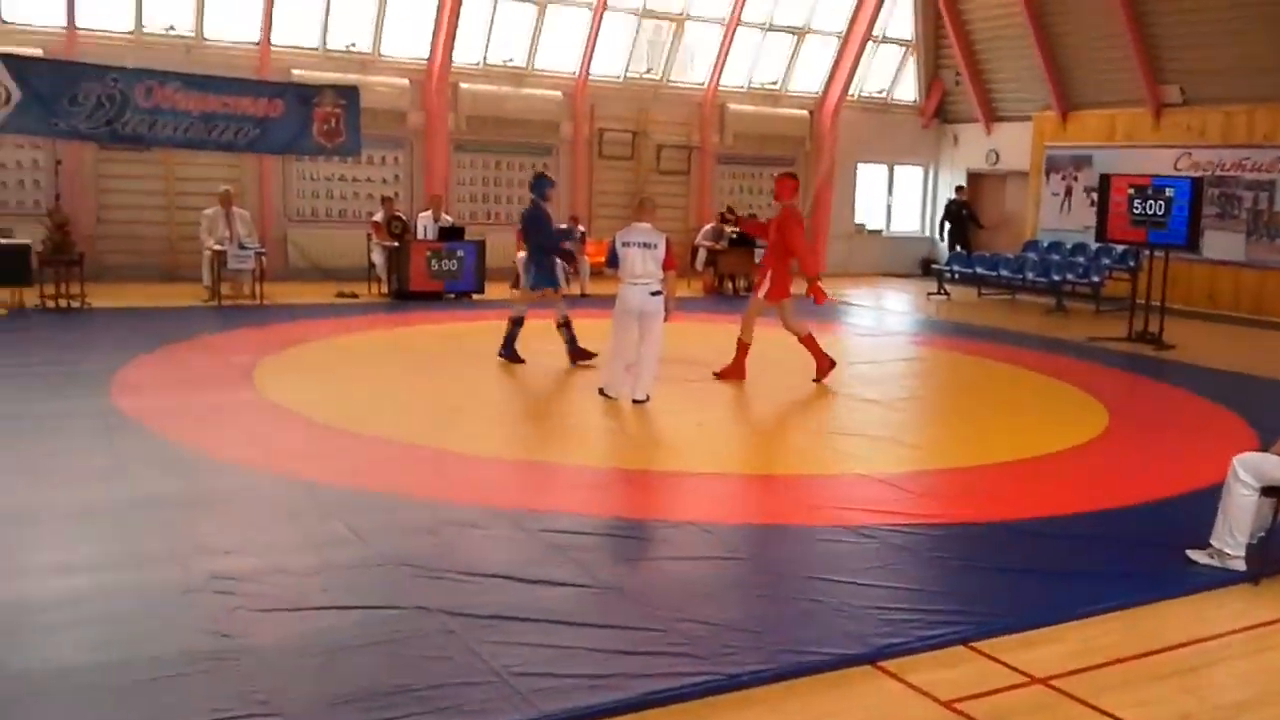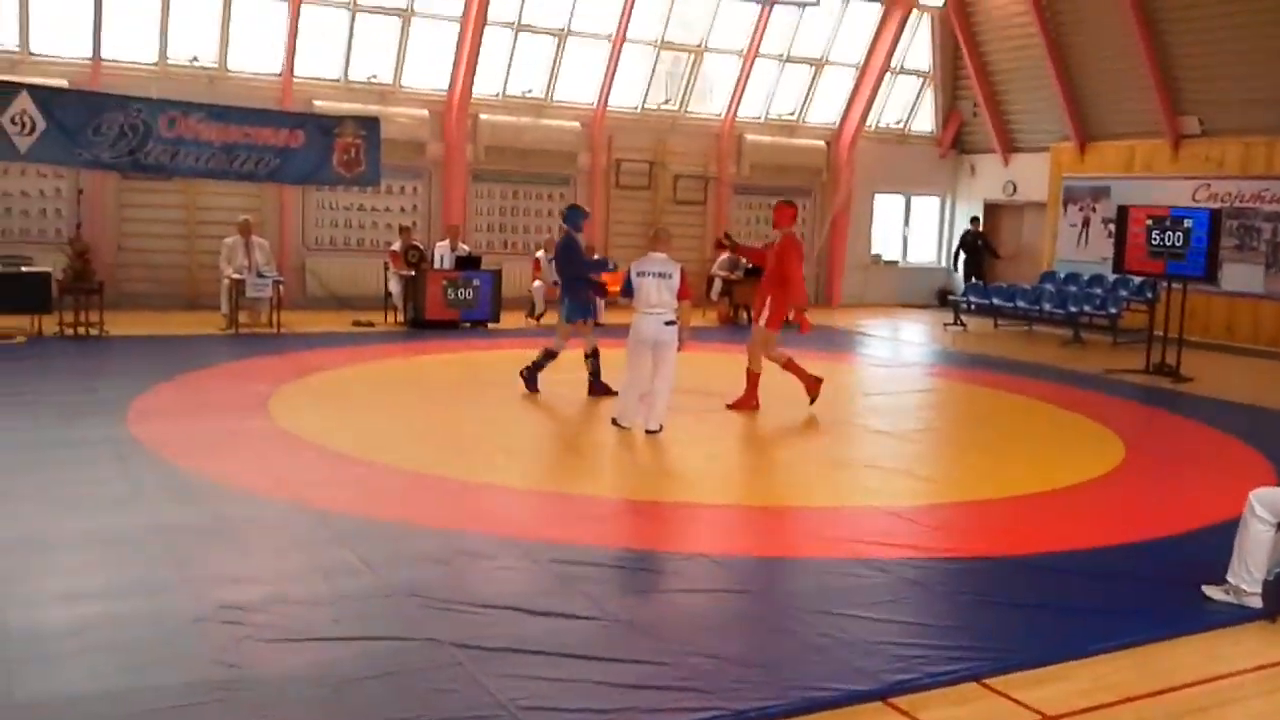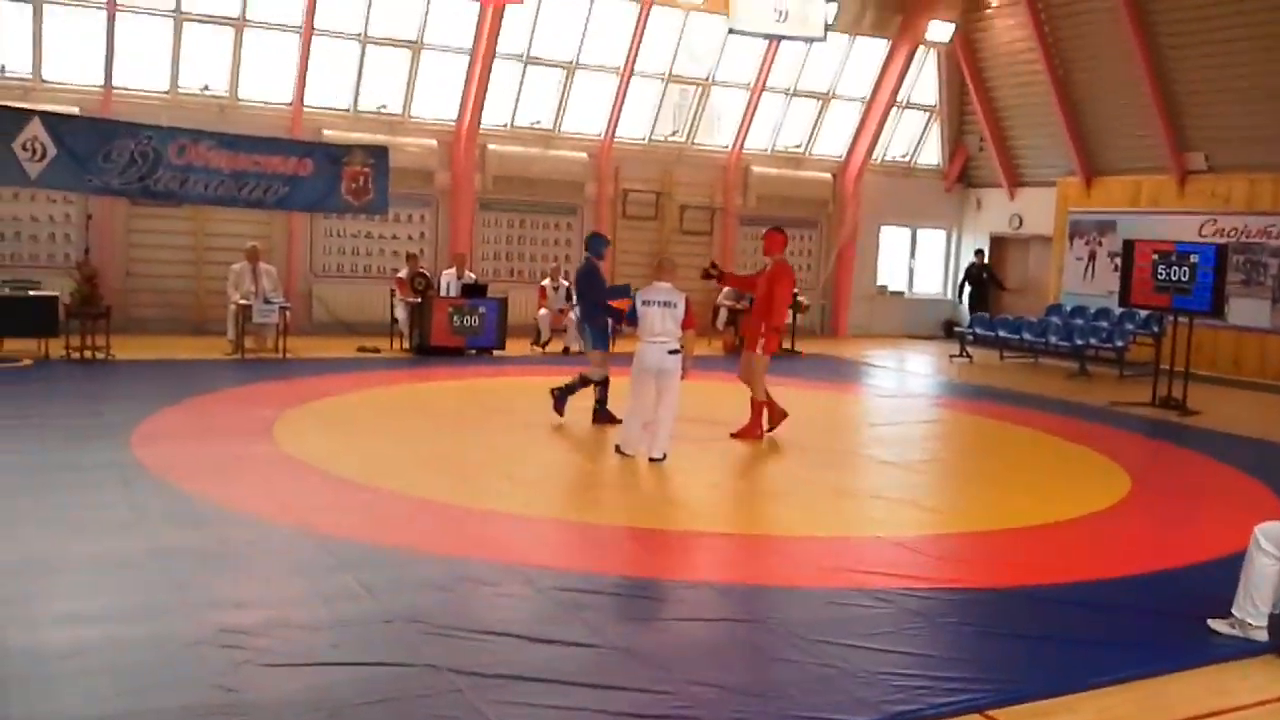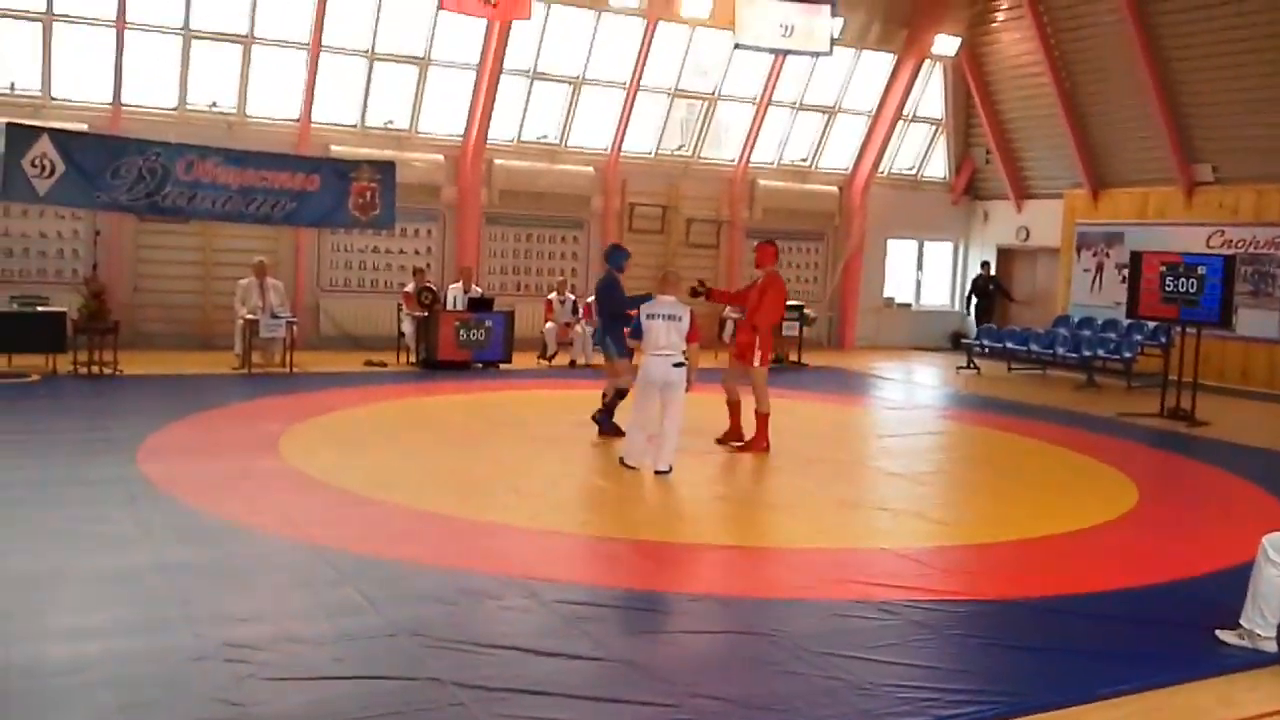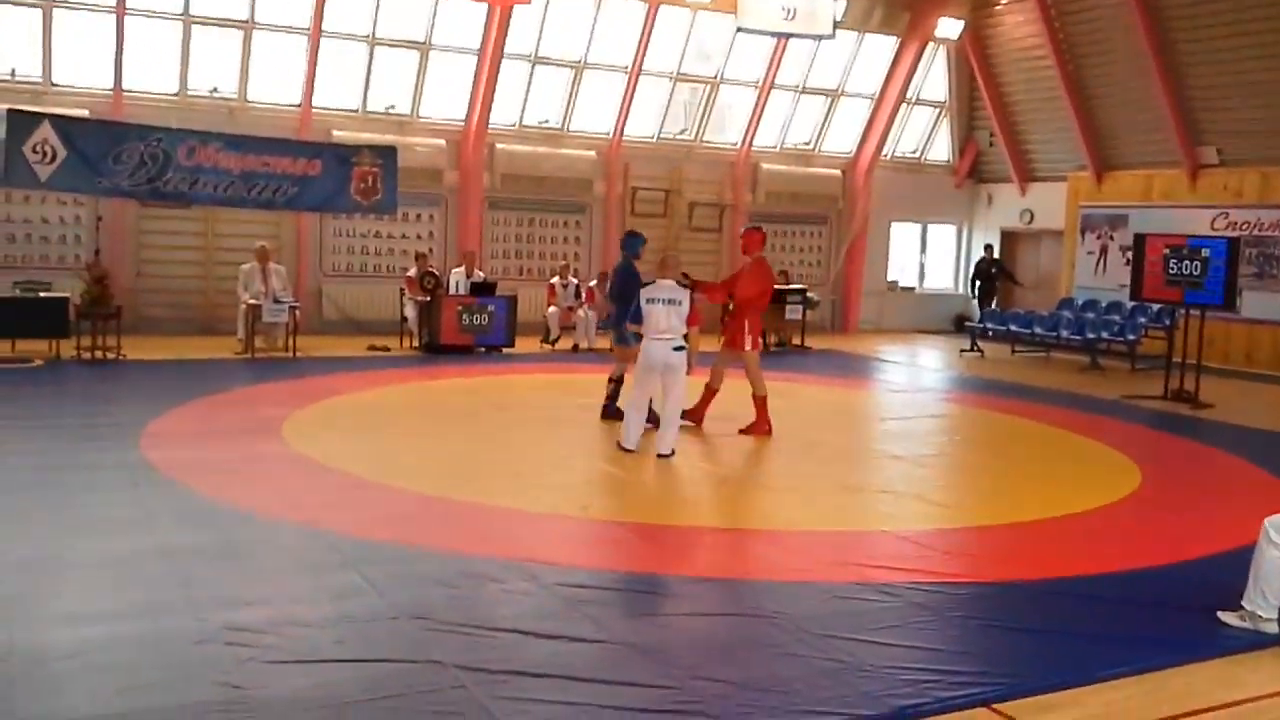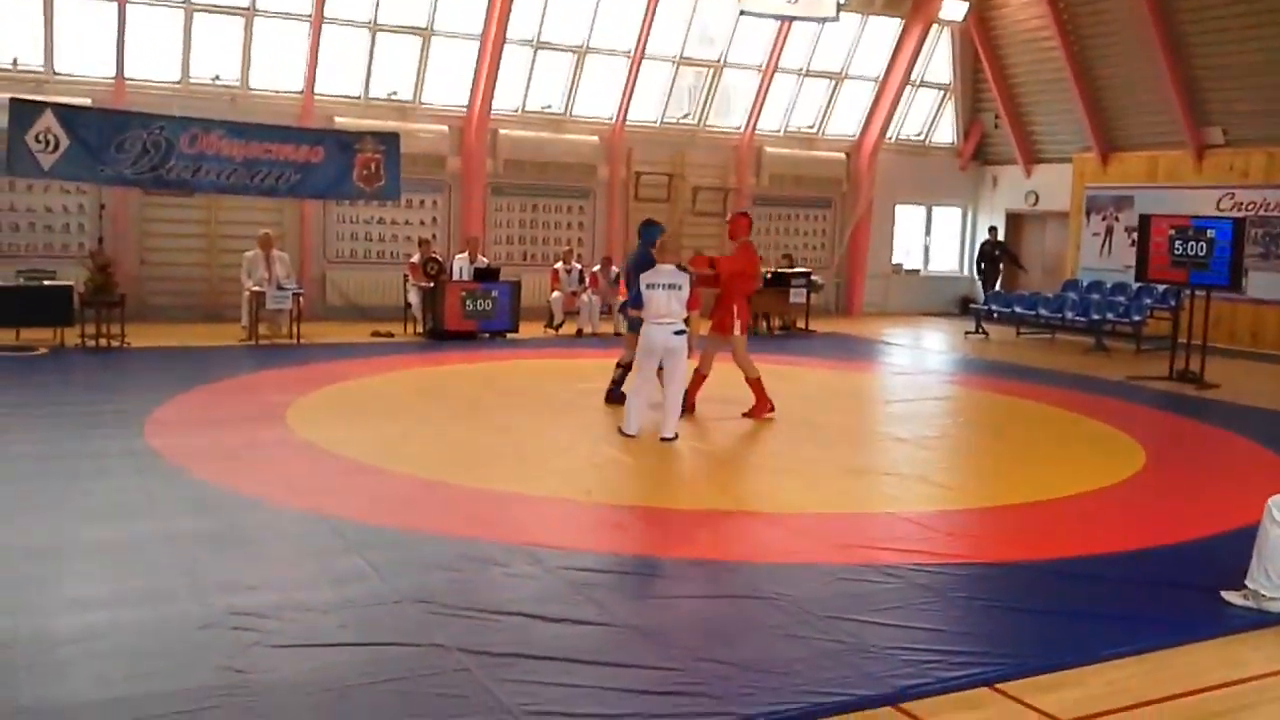
dt=0.1s
person 1, frame 1
left shoulder: (790, 217)
right shoulder: (783, 214)
left elbow: (801, 250)
right elbow: (764, 230)
left wrist: (813, 281)
right wrist: (739, 221)
left hip: (773, 276)
right hip: (775, 275)
left knee: (748, 319)
right knee: (790, 322)
left ankle: (737, 368)
right ankle: (822, 361)
person 1, frame 2
left shoulder: (789, 245)
right shoulder: (780, 242)
left elbow: (796, 279)
right elbow: (760, 256)
left wrist: (800, 310)
right wrist: (734, 247)
left hip: (772, 304)
right hip: (771, 302)
left knee: (754, 349)
right knee: (768, 350)
left ankle: (750, 398)
right ankle: (809, 381)
person 1, frame 3
left shoulder: (783, 270)
right shoulder: (769, 268)
left elbow: (781, 303)
right elbow: (747, 282)
left wrist: (775, 331)
right wrist: (720, 275)
left hip: (765, 330)
right hip: (757, 329)
left knee: (756, 378)
right knee: (746, 374)
left ankle: (755, 427)
right ankle: (775, 411)
person 1, frame 4
left shoulder: (774, 282)
right shoulder: (760, 280)
left elbow: (767, 312)
right elbow: (736, 297)
left wrist: (750, 329)
right wrist: (707, 293)
left hip: (758, 342)
right hip: (747, 341)
left knee: (759, 390)
right knee: (728, 383)
left ankle: (761, 439)
right ankle: (735, 430)
person 1, frame 5
left shoulder: (760, 267)
right shoulder: (749, 266)
left elbow: (748, 289)
right elbow: (726, 284)
left wrist: (728, 294)
right wrist: (695, 285)
left hip: (748, 326)
right hip: (736, 325)
left knee: (753, 374)
right knee: (717, 369)
left ankle: (762, 422)
right ankle: (698, 412)
person 1, frame 6
left shoulder: (745, 251)
right shoulder: (739, 250)
left elbow: (729, 265)
right elbow: (719, 276)
left wrist: (709, 262)
left hip: (734, 311)
right hip: (724, 310)
left knee: (741, 358)
right knee: (706, 355)
left ankle: (763, 403)
right ankle: (688, 401)
person 2, frame 1
left shoulder: (621, 237)
right shoulder: (662, 239)
left elbow: (610, 269)
right elbow: (670, 274)
right wrist: (670, 301)
left hip: (628, 293)
right hip: (653, 296)
left knee: (621, 344)
right knee: (648, 348)
left ankle: (611, 389)
right ankle: (640, 393)
person 2, frame 2
left shoulder: (636, 266)
right shoulder: (677, 269)
left elbow: (625, 298)
right elbow: (685, 304)
right wrist: (684, 331)
left hip: (642, 323)
right hip: (667, 325)
left knee: (635, 374)
right knee: (662, 378)
left ankle: (624, 418)
right ankle: (653, 423)
person 2, frame 3
left shoulder: (640, 295)
right shoulder: (681, 298)
left elbow: (629, 327)
right elbow: (689, 333)
right wrist: (687, 360)
left hip: (645, 351)
right hip: (670, 354)
left knee: (638, 403)
right knee: (666, 406)
left ankle: (627, 446)
right ankle: (656, 451)
person 2, frame 4
left shoulder: (645, 309)
right shoulder: (686, 312)
left elbow: (632, 341)
right elbow: (693, 346)
right wrist: (692, 373)
left hip: (650, 365)
right hip: (675, 367)
left knee: (642, 415)
right knee: (671, 419)
left ankle: (631, 458)
right ankle: (662, 464)
person 2, frame 5
left shoulder: (645, 293)
right shoulder: (686, 295)
left elbow: (633, 325)
right elbow: (693, 330)
right wrist: (692, 356)
left hip: (650, 348)
right hip: (676, 350)
left knee: (640, 398)
right knee: (672, 402)
left ankle: (628, 442)
right ankle: (665, 447)
person 2, frame 6
left shoulder: (644, 278)
right shoulder: (686, 279)
left elbow: (634, 310)
right elbow: (693, 314)
right wrist: (692, 340)
left hip: (651, 333)
right hip: (676, 334)
left knee: (641, 383)
right knee: (674, 387)
left ankle: (630, 427)
right ankle: (668, 431)
person 3, frame 1
left shoulder: (543, 212)
right shoulder: (531, 214)
right elbow: (537, 240)
right wrist: (565, 235)
left hip: (548, 264)
right hip: (536, 266)
left knee: (560, 306)
right knee: (523, 306)
left ankle: (573, 349)
right ankle: (507, 347)
person 3, frame 2
left shoulder: (575, 243)
right shoulder: (566, 244)
right elbow: (574, 270)
left wrist: (596, 286)
right wrist: (602, 264)
left hip: (581, 296)
right hip: (571, 297)
left knee: (590, 339)
right knee: (562, 339)
left ankle: (595, 382)
right ankle: (531, 372)
person 3, frame 3
left shoulder: (594, 269)
right shoulder: (587, 271)
right elbow: (599, 295)
left wrist: (616, 313)
right wrist: (624, 291)
left hip: (598, 323)
right hip: (591, 324)
left knee: (603, 368)
right knee: (597, 369)
left ankle: (600, 410)
right ankle: (562, 393)
person 3, frame 4
left shoulder: (611, 281)
right shoulder: (607, 282)
right elbow: (618, 306)
left wrist: (634, 323)
right wrist: (647, 299)
left hip: (612, 333)
right hip: (609, 334)
left knee: (613, 378)
right knee: (626, 378)
left ankle: (605, 421)
right ankle: (603, 415)
person 3, frame 5
left shoulder: (622, 268)
right shoulder: (626, 269)
right elbow: (636, 292)
left hip: (621, 321)
right hip: (625, 322)
left knee: (620, 364)
left ankle: (609, 406)
right ankle: (647, 411)
person 3, frame 6
left shoulder: (638, 256)
right shoulder: (645, 257)
left hip: (634, 309)
right hip: (640, 311)
left knee: (630, 351)
left ankle: (613, 391)
